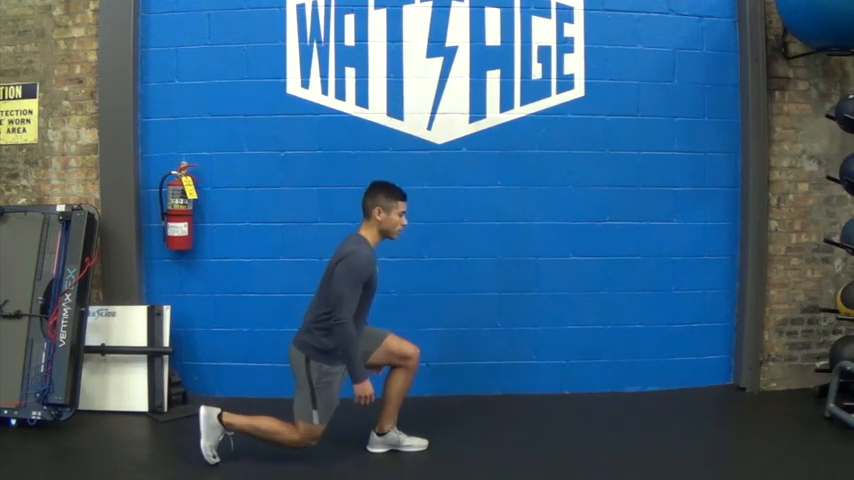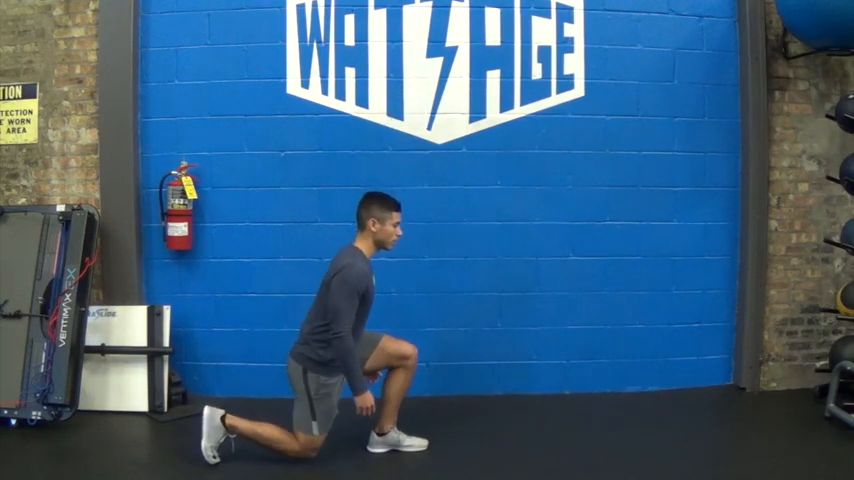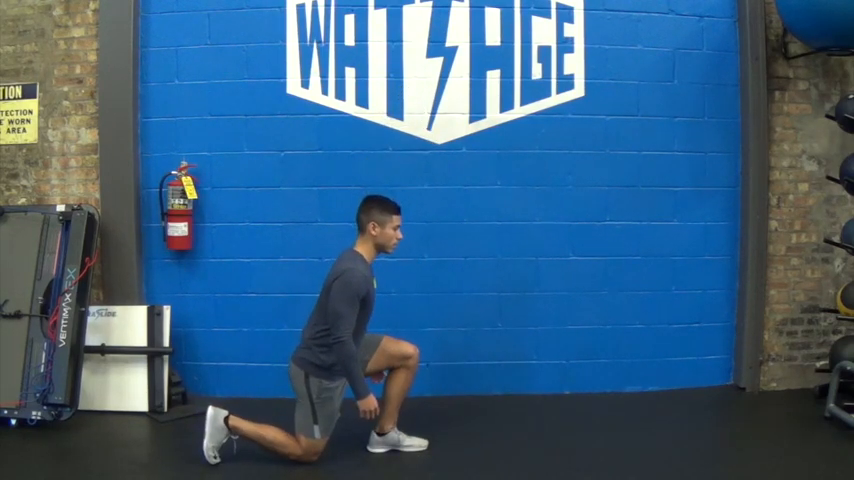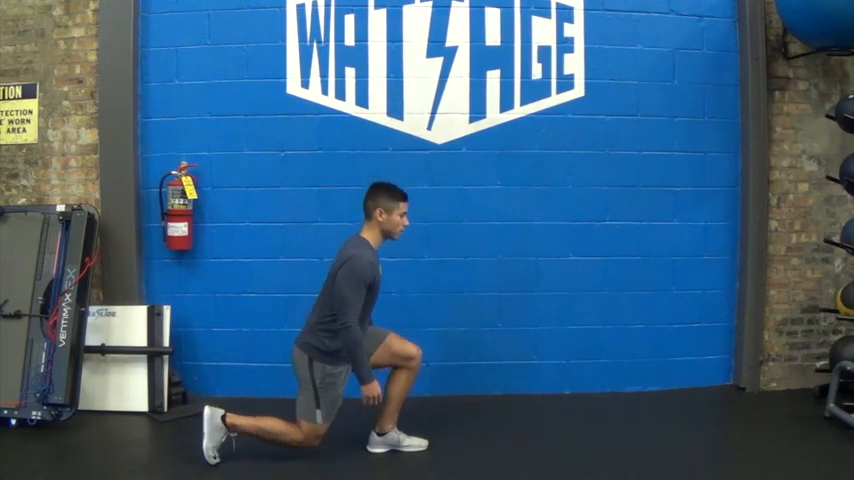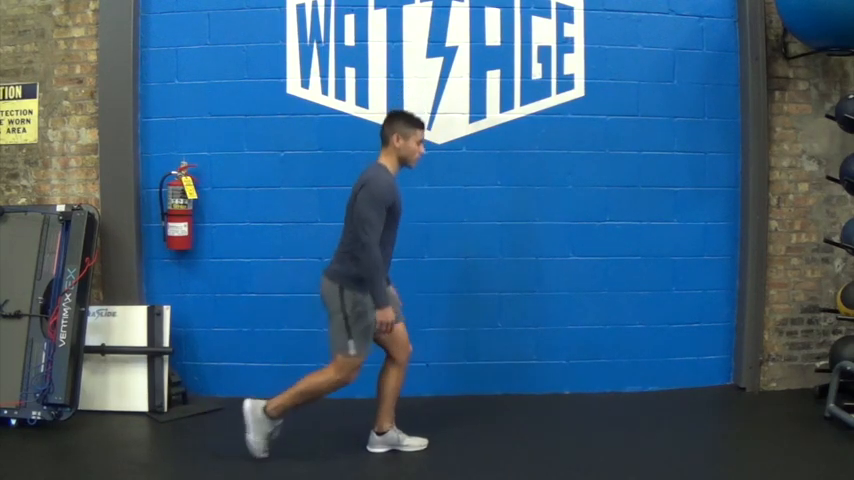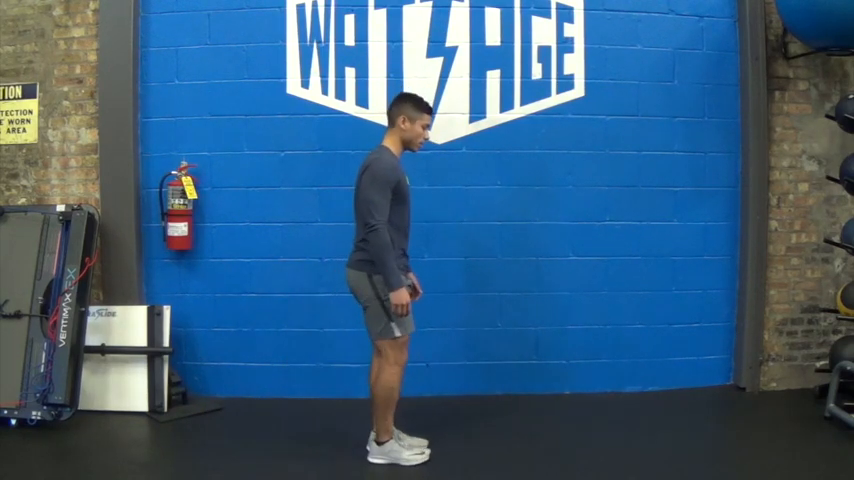
dt=0.3s
person 1, frame 1
left shoulder: (360, 249)
right shoulder: (358, 258)
right elbow: (341, 321)
left wrist: (365, 356)
right wrist: (359, 377)
left hip: (336, 340)
right hip: (321, 352)
left knee: (409, 356)
right knee: (305, 436)
left ankle: (384, 433)
right ankle: (221, 420)
person 1, frame 2
left shoulder: (356, 259)
right shoulder: (353, 270)
right elbow: (339, 335)
left wrist: (363, 363)
right wrist: (359, 389)
left hip: (334, 350)
right hip: (319, 363)
left knee: (407, 355)
right knee: (305, 448)
left ankle: (385, 433)
right ankle: (224, 422)
person 1, frame 3
left shoulder: (358, 263)
right shoulder: (353, 275)
right elbow: (340, 340)
left wrist: (367, 365)
right wrist: (362, 393)
left hip: (334, 354)
right hip: (320, 366)
left knee: (409, 355)
right knee: (307, 452)
left ankle: (385, 433)
right ankle: (227, 422)
person 1, frame 4
left shoulder: (363, 250)
right shoulder: (359, 261)
right elbow: (347, 325)
left wrist: (370, 352)
right wrist: (366, 379)
left hip: (340, 339)
right hip: (324, 352)
left knee: (411, 356)
right knee: (308, 436)
left ankle: (384, 433)
right ankle: (225, 421)
person 1, frame 5
left shoulder: (383, 180)
right shoulder: (378, 183)
right elbow: (366, 245)
left wrist: (385, 287)
right wrist: (383, 305)
left hip: (368, 285)
right hip: (351, 287)
left knee: (401, 350)
right knee: (345, 368)
left ankle: (384, 432)
right ankle: (266, 411)
person 1, frame 6
left shoulder: (390, 164)
right shoulder: (381, 165)
right elbow: (374, 229)
left wrist: (405, 272)
right wrist: (394, 284)
left hip: (384, 272)
right hip: (375, 274)
left knee: (388, 355)
right knee: (395, 356)
left ankle: (386, 432)
right ankle: (382, 443)
